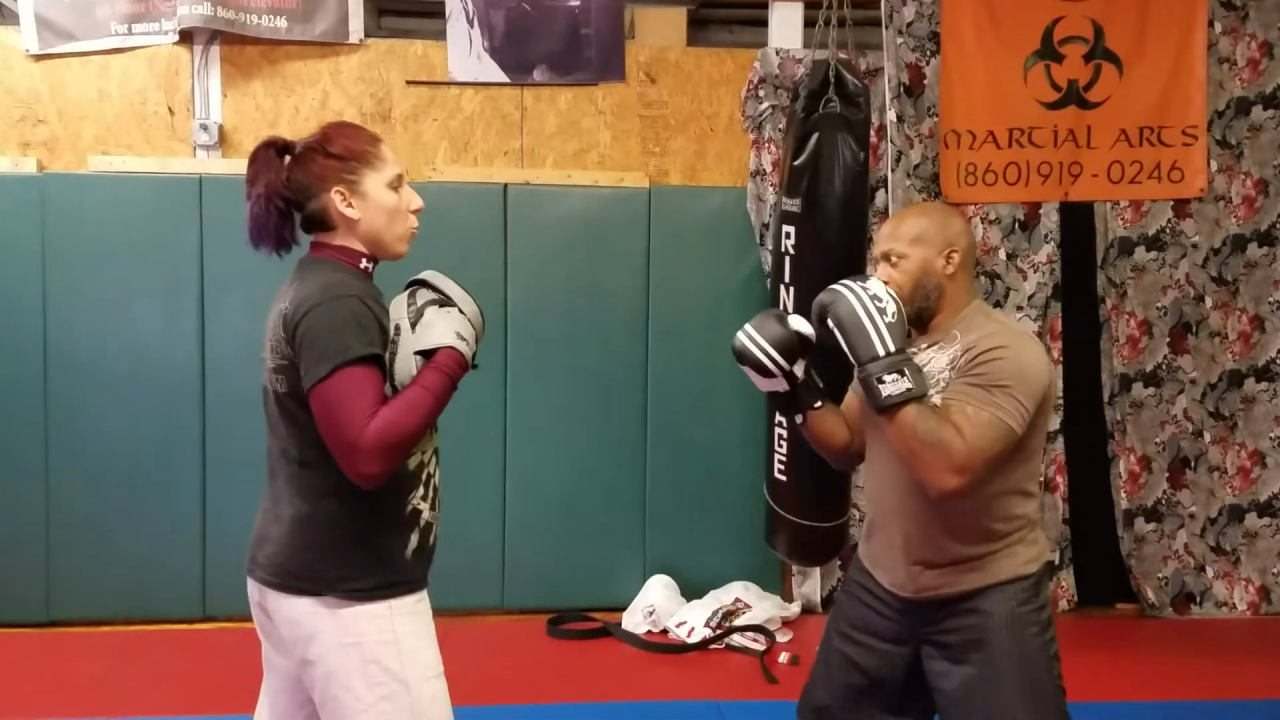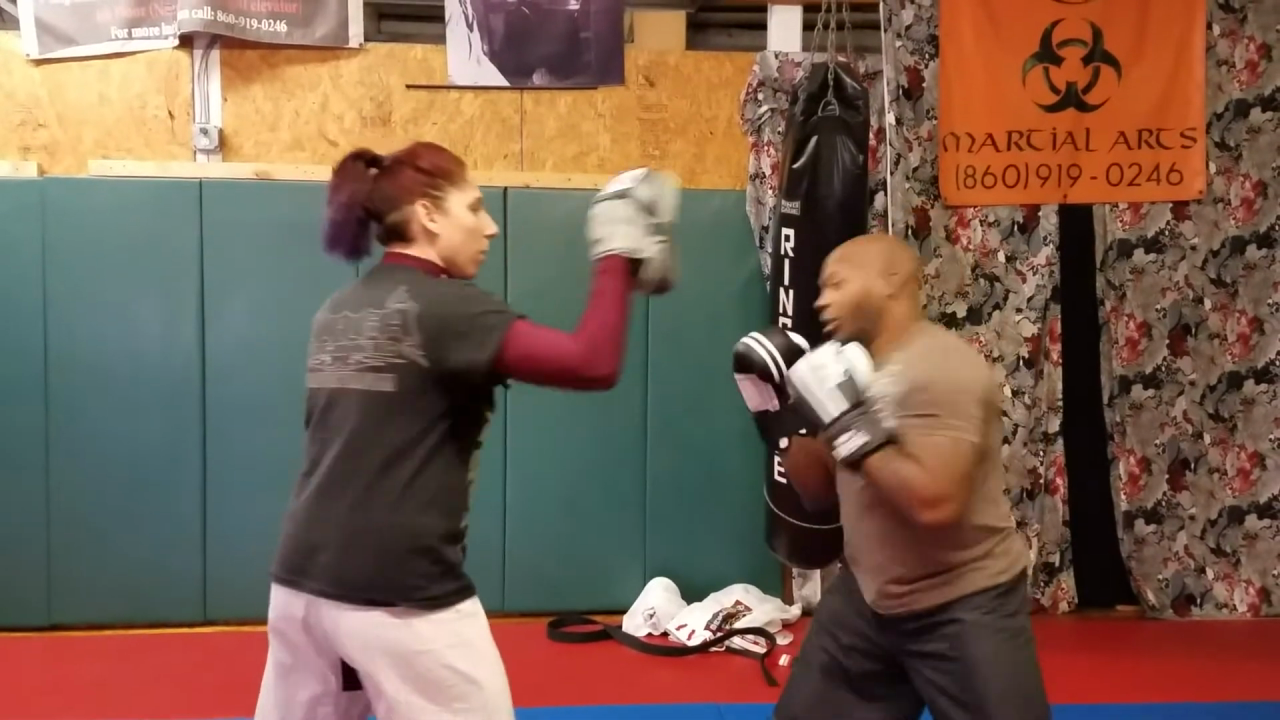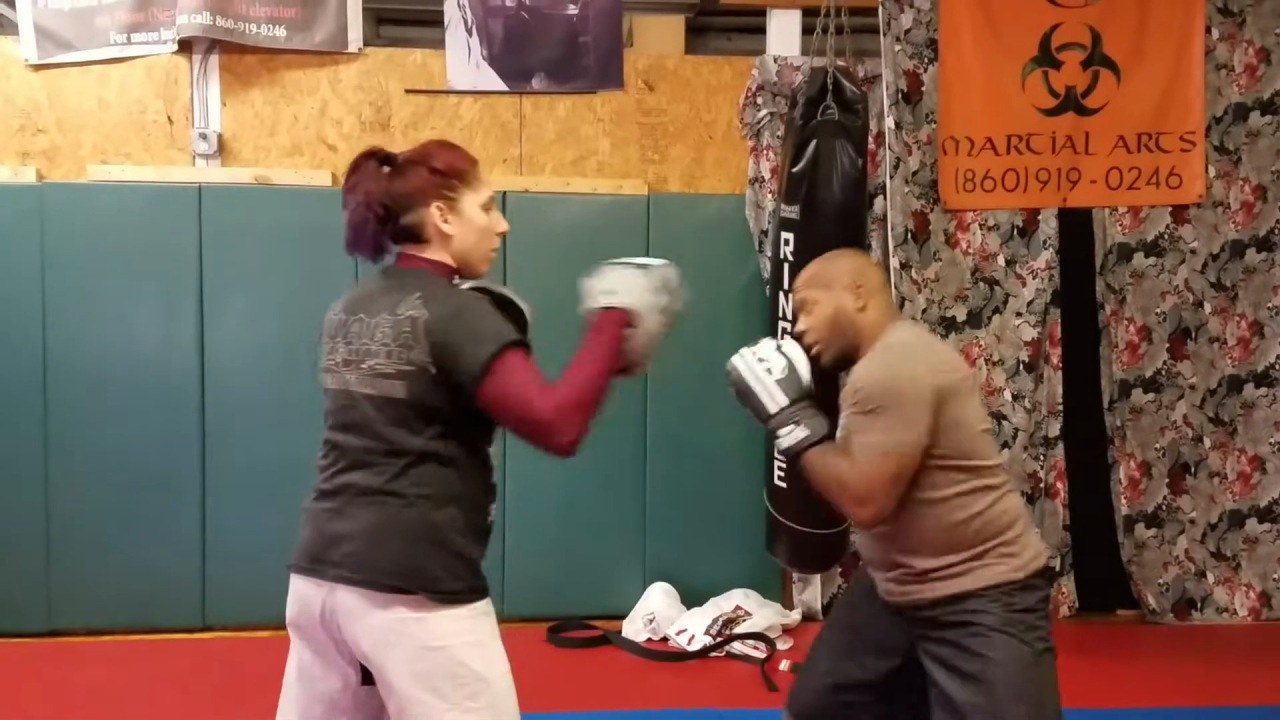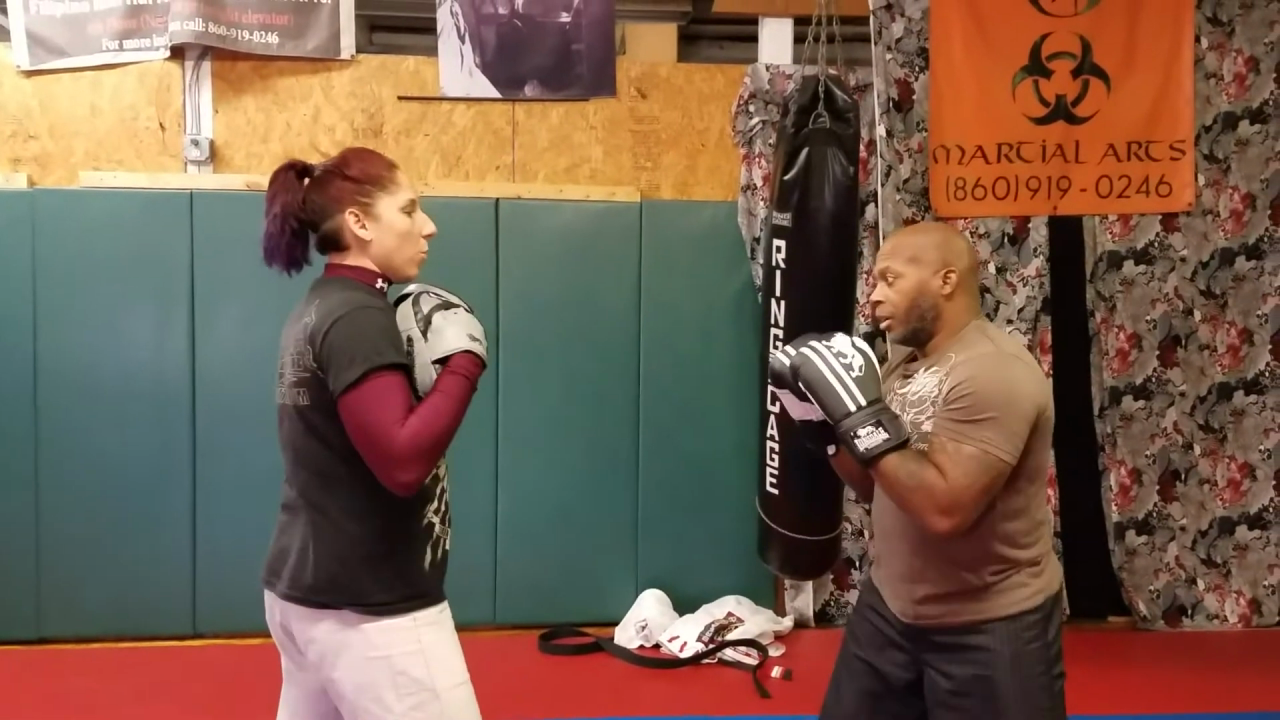
dt=0.5s
person 1, frame 1
left shoulder: (315, 289)
right shoulder: (336, 303)
right elbow: (367, 454)
left wrist: (417, 355)
right wrist: (448, 357)
left hip: (293, 575)
right hip: (350, 592)
person 1, frame 2
left shoulder: (342, 311)
right shoulder: (443, 308)
right elbow: (592, 363)
right wrist: (618, 255)
left hip: (306, 579)
right hip: (401, 595)
person 1, frame 3
left shoulder: (350, 309)
right shoulder: (453, 316)
right elbow: (559, 426)
right wrist: (612, 315)
left hip: (322, 577)
right hip: (417, 592)
person 1, frame 4
left shoulder: (315, 313)
right shoulder: (356, 319)
right elbow: (404, 463)
right wrist: (462, 359)
left hip: (304, 589)
right hip: (371, 604)
person 2, frame 1
left shoulder: (1004, 350)
right shoulder: (893, 336)
left elbow: (947, 469)
right elbow: (847, 446)
left wrist: (884, 366)
right wrist: (797, 388)
left hip: (986, 598)
right hip: (881, 583)
person 2, frame 2
left shoulder: (941, 368)
right shoulder: (850, 363)
left elbow: (933, 502)
right elbow: (823, 483)
left wrist: (846, 419)
right wrist: (787, 411)
left hip: (969, 602)
right hip: (875, 593)
person 2, frame 3
left shoulder: (896, 365)
right shoulder: (895, 358)
left elbow: (865, 501)
right elbow: (859, 481)
left wrist: (789, 415)
right wrist: (787, 413)
left hip: (986, 598)
right hip: (897, 590)
person 2, frame 4
left shoulder: (994, 372)
right shoulder: (903, 362)
left elbow: (946, 509)
left wrist: (862, 416)
right wrist: (828, 418)
left hip: (991, 626)
right hip: (891, 607)
